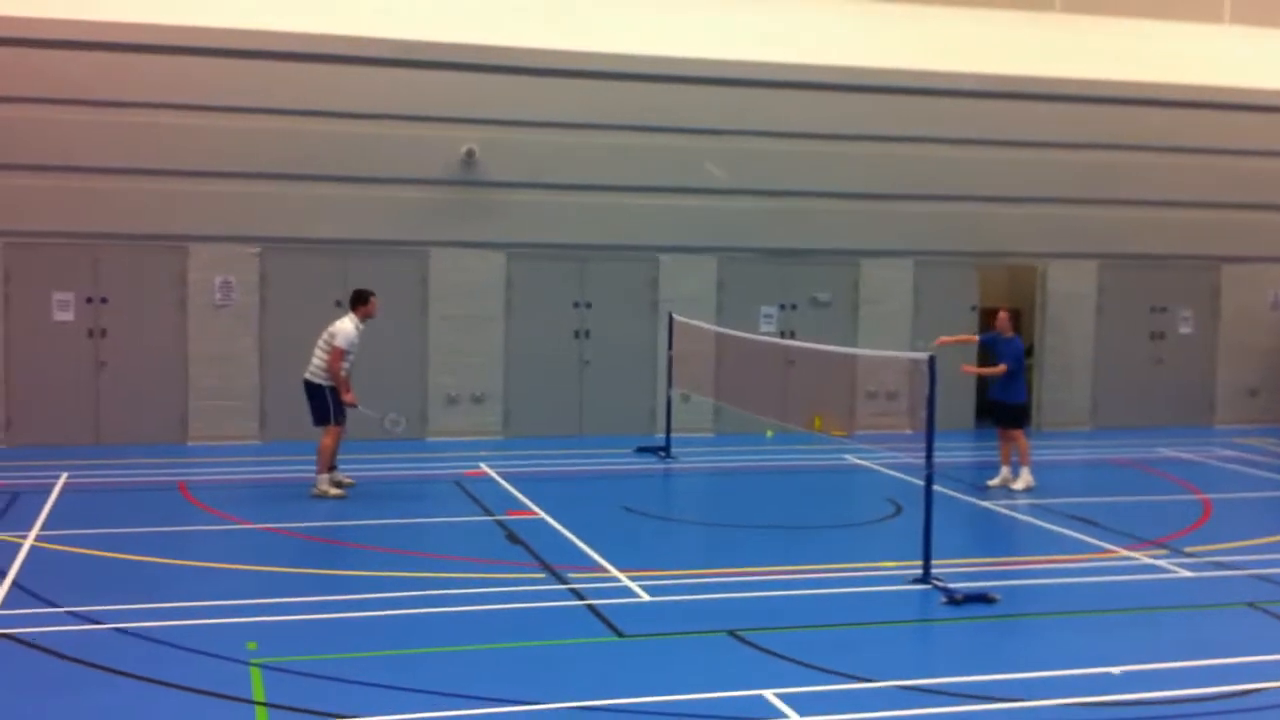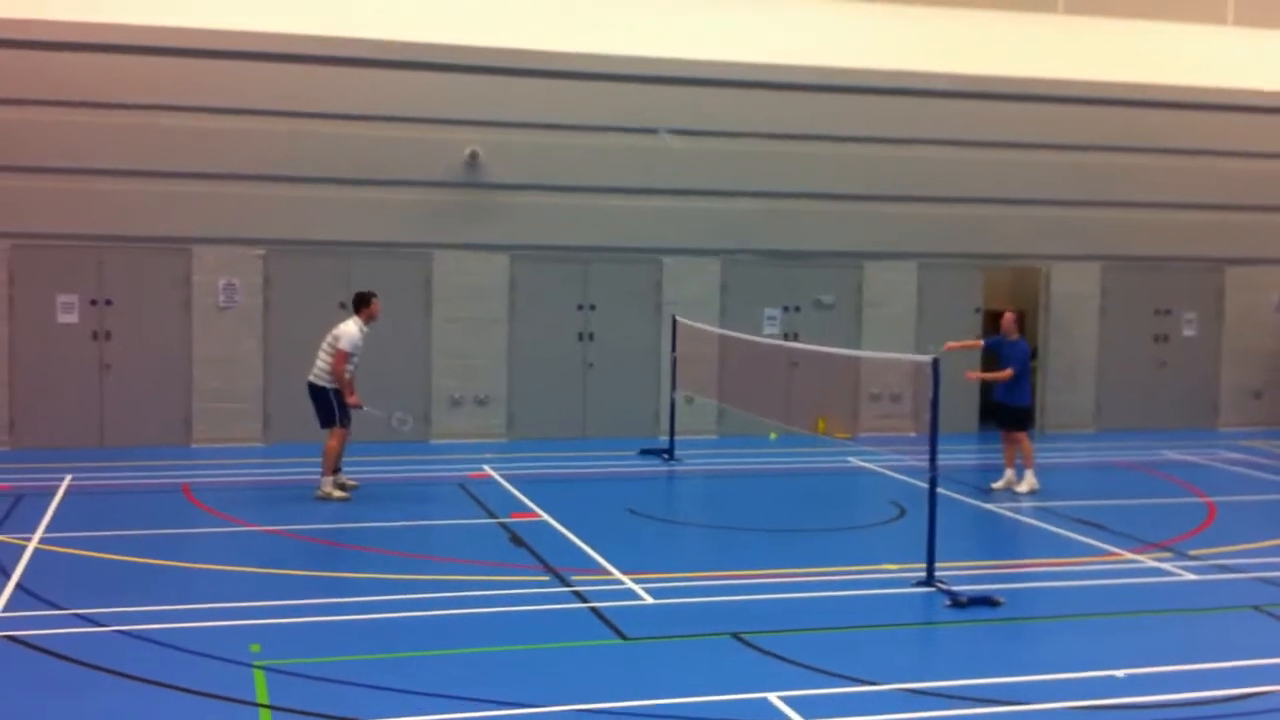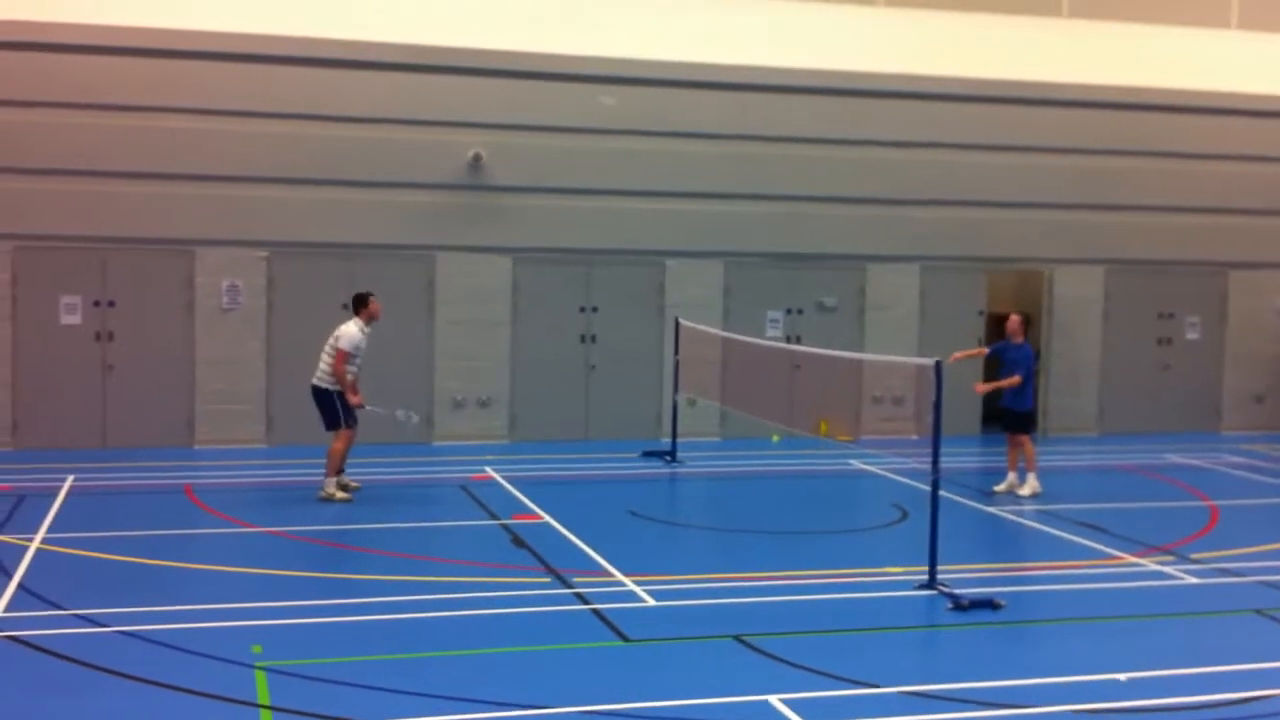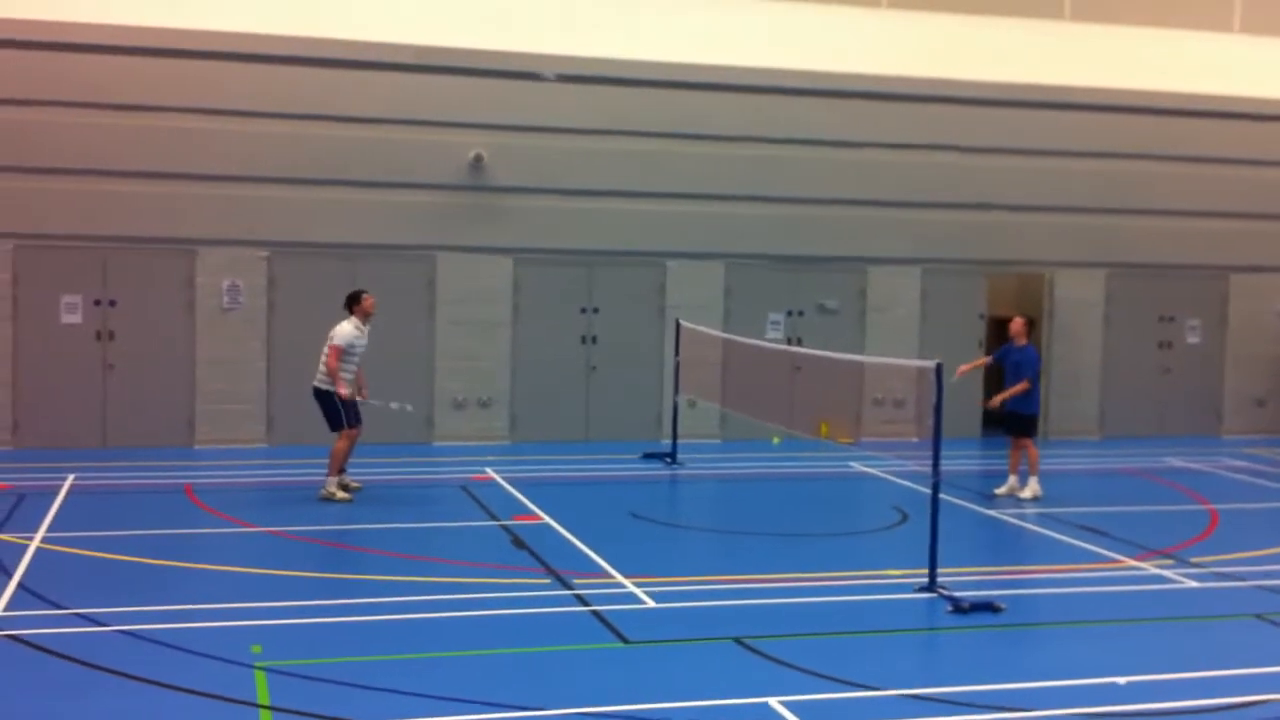
dt=0.1s
person 1, frame 1
left shoulder: (352, 327)
right shoulder: (348, 330)
right elbow: (333, 364)
left wrist: (349, 391)
right wrist: (343, 393)
left hip: (325, 383)
right hip: (320, 383)
left knee: (338, 428)
right knee: (333, 429)
left ankle: (333, 474)
right ankle: (321, 484)
person 1, frame 2
left shoulder: (357, 330)
right shoulder: (351, 332)
right elbow: (337, 366)
left wrist: (353, 393)
right wrist: (347, 395)
left hip: (329, 386)
right hip: (325, 386)
left knee: (343, 430)
right knee: (338, 432)
left ankle: (337, 476)
right ankle: (325, 486)
person 1, frame 3
left shoulder: (362, 332)
right shoulder: (352, 332)
right elbow: (338, 366)
left wrist: (355, 392)
right wrist: (349, 394)
left hip: (340, 389)
right hip: (327, 388)
left knee: (350, 432)
right knee: (344, 433)
left ankle: (340, 477)
right ankle: (329, 487)
person 1, frame 4
left shoulder: (362, 331)
right shoulder: (347, 330)
right elbow: (330, 361)
left wrist: (361, 388)
right wrist: (339, 386)
left hip: (343, 390)
right hip: (329, 389)
left knee: (354, 431)
right knee: (348, 433)
left ankle: (341, 477)
right ankle: (329, 486)
person 2, frame 1
left shoulder: (1016, 346)
right shoulder: (996, 338)
left elbow: (1002, 370)
right elbow: (973, 339)
left wrist: (975, 370)
right wrist: (950, 339)
left hip: (1015, 398)
right hip: (999, 396)
left knee: (1016, 434)
right knee: (1003, 433)
left ankle: (1025, 475)
right ankle: (1005, 473)
person 2, frame 2
left shoulder: (1022, 348)
right shoulder: (1001, 341)
left elbow: (1008, 374)
right elbow: (978, 344)
left wrist: (981, 376)
right wrist: (956, 345)
left hip: (1019, 401)
right hip: (1003, 398)
left knee: (1020, 436)
right knee: (1007, 436)
left ankle: (1029, 478)
right ankle: (1009, 475)
person 2, frame 3
left shoulder: (1026, 352)
right shoulder: (1006, 345)
left elbow: (1017, 379)
right elbow: (984, 351)
left wrist: (989, 386)
right wrist: (963, 354)
left hip: (1022, 404)
right hip: (1007, 402)
left knee: (1023, 440)
right knee: (1011, 440)
left ankle: (1032, 482)
right ankle: (1012, 478)
person 2, frame 4
left shoulder: (1030, 355)
right shoulder: (1009, 349)
left elbow: (1026, 384)
right elbow: (989, 359)
left wrist: (1002, 396)
right wrist: (968, 367)
left hip: (1027, 408)
right hip: (1012, 406)
left knee: (1027, 443)
right knee: (1015, 443)
left ankle: (1033, 485)
right ankle: (1013, 482)
